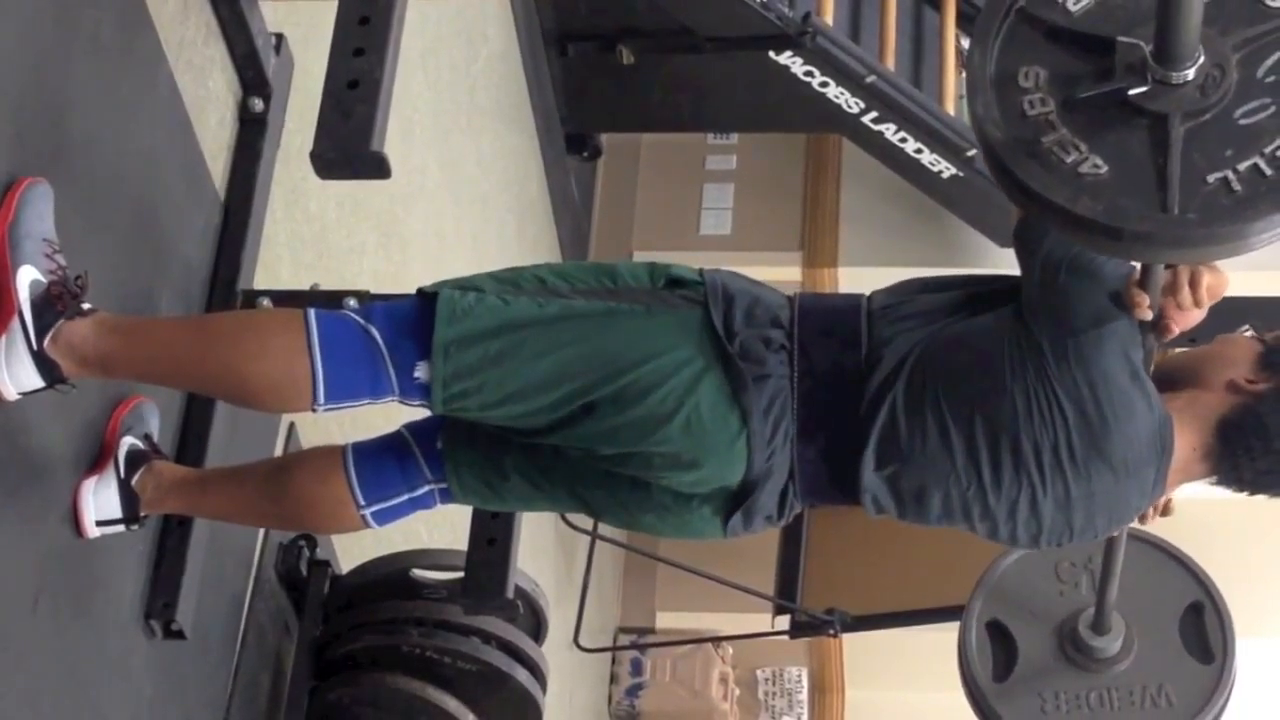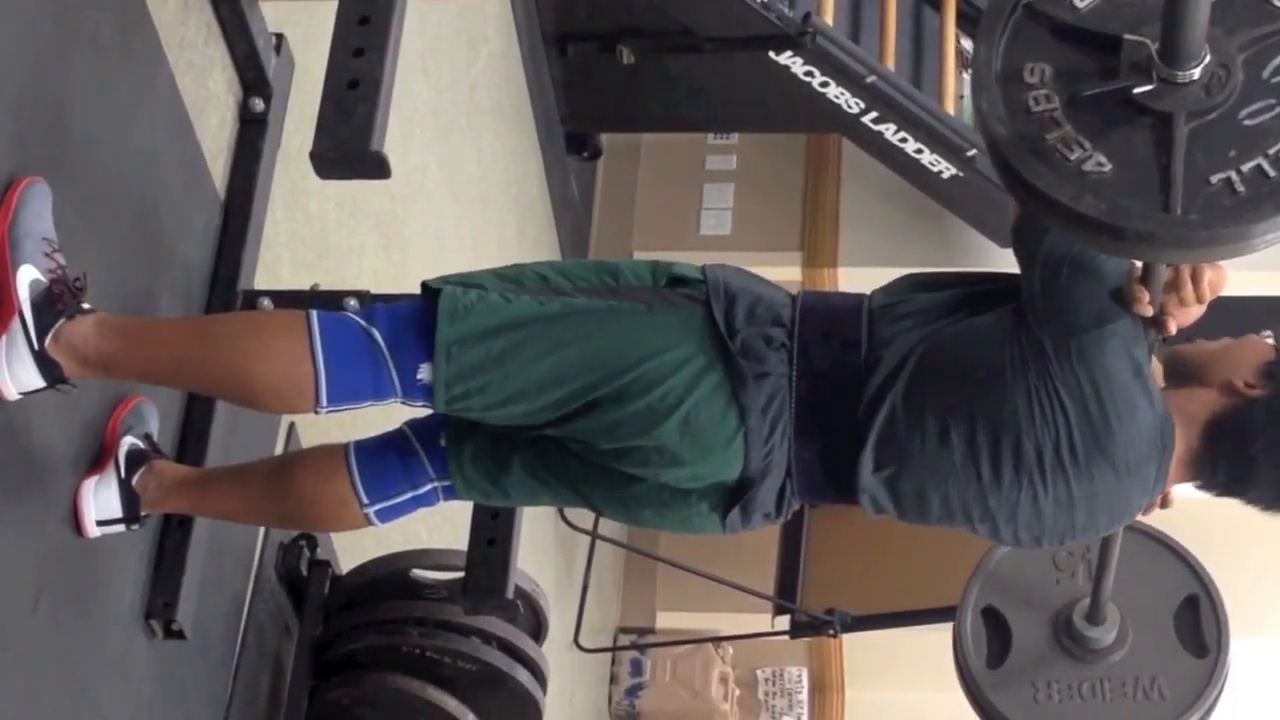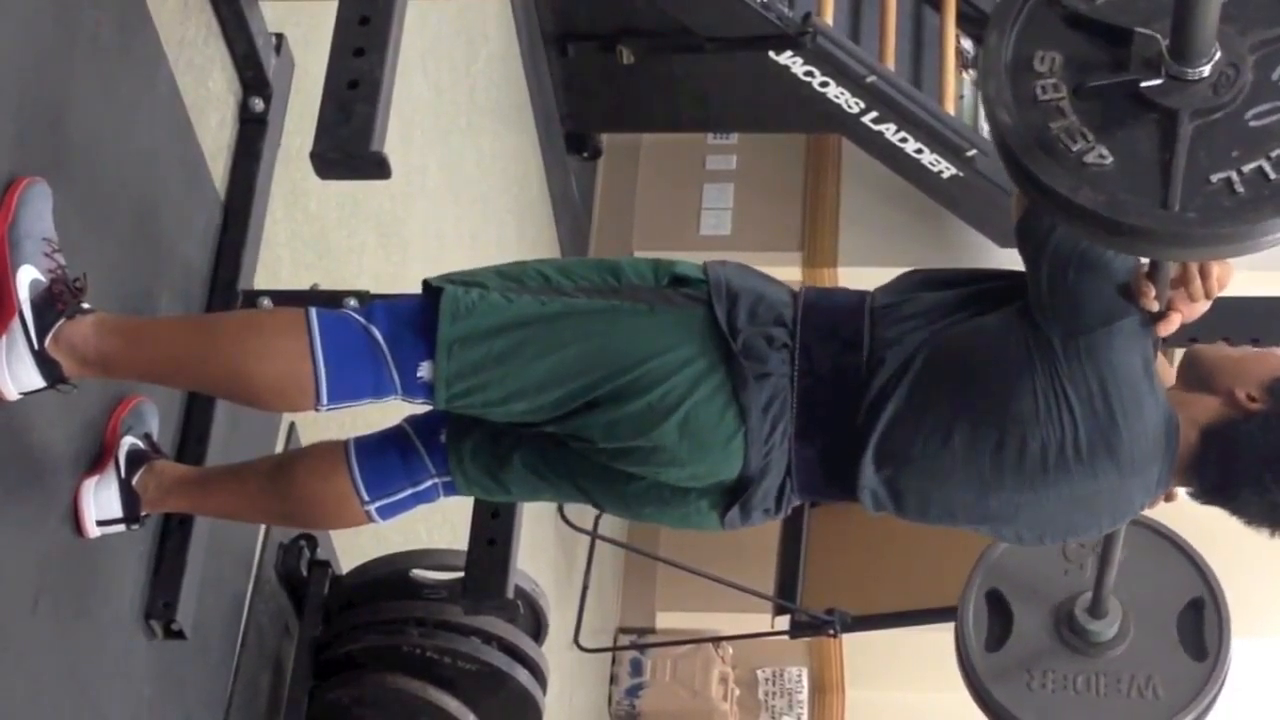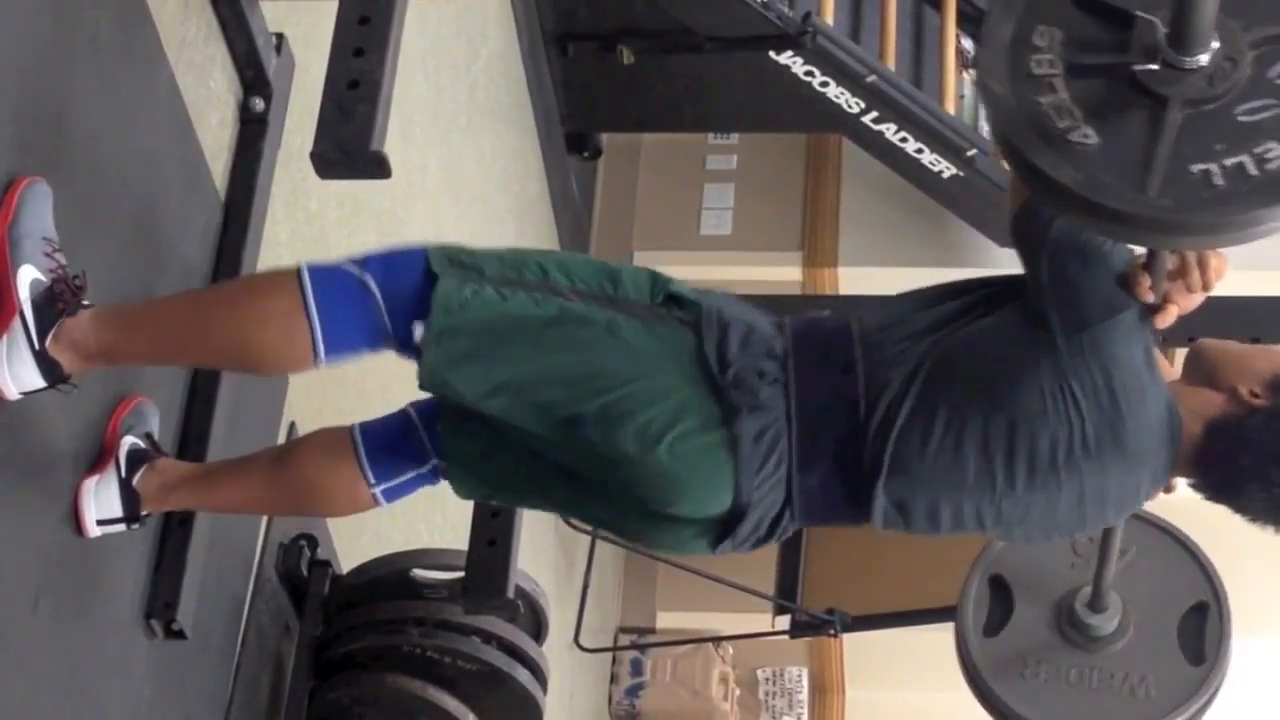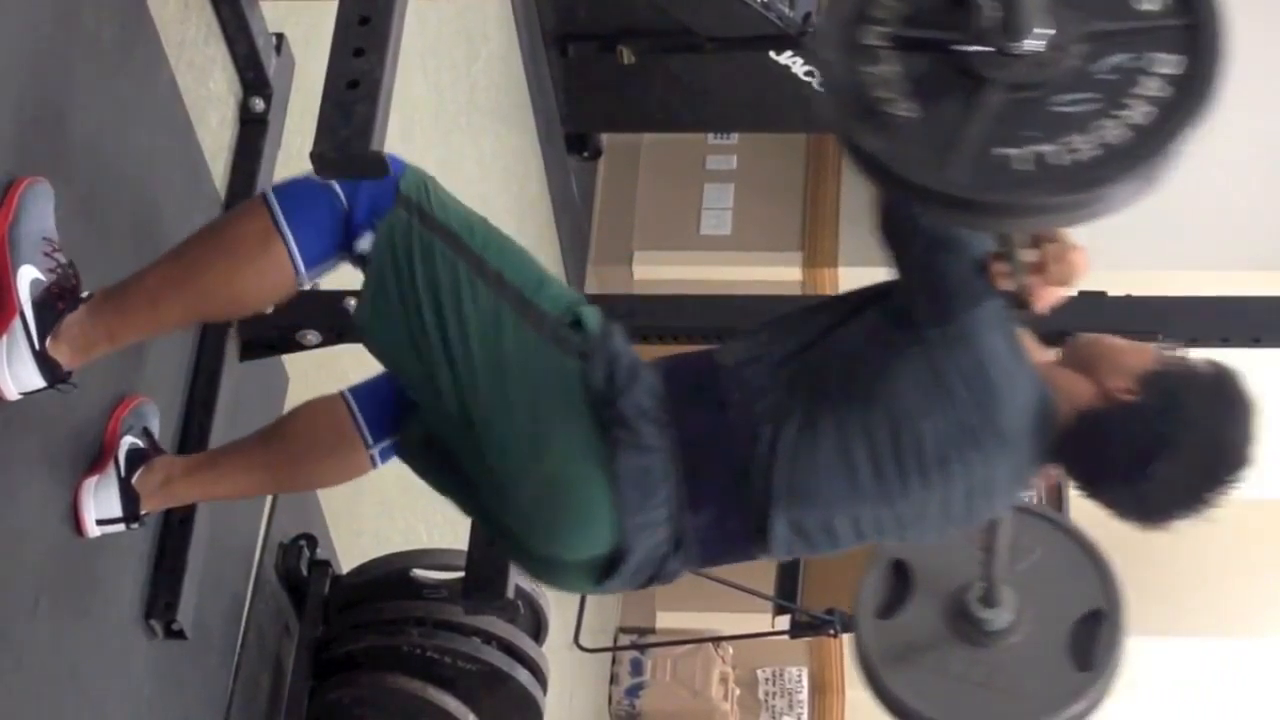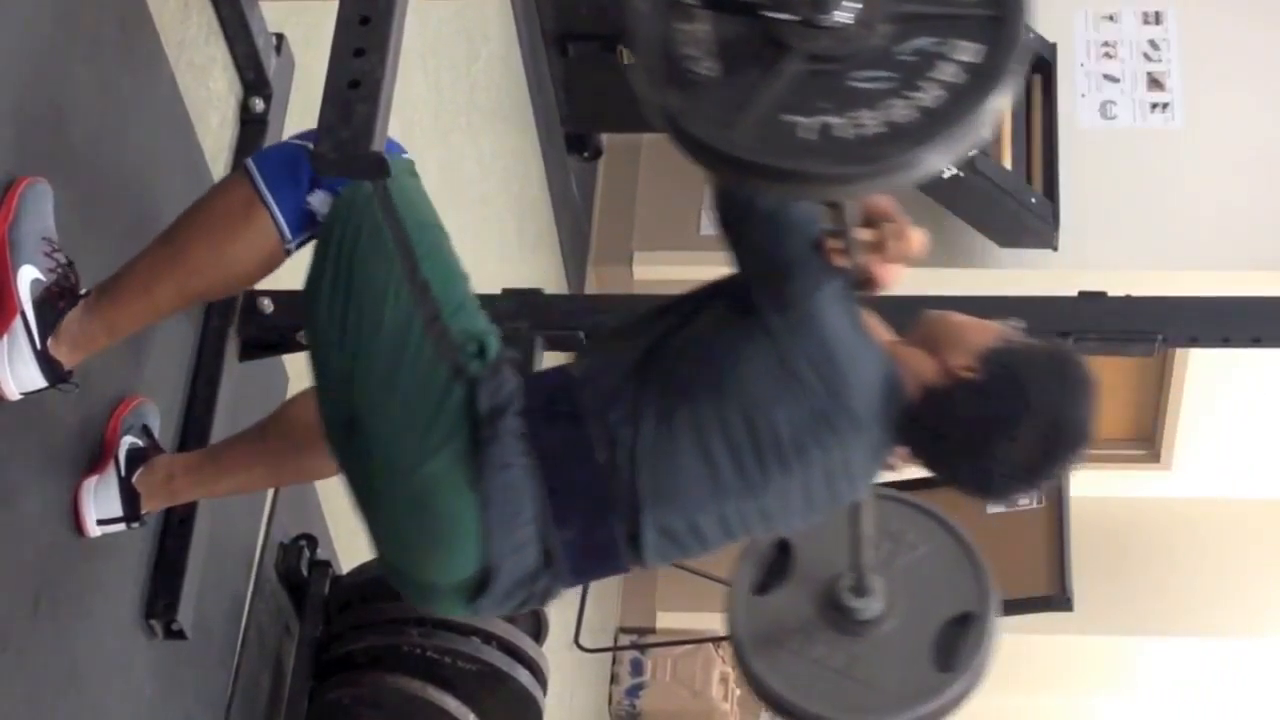
dt=0.3s
person 1, frame 1
left shoulder: (1099, 378)
right shoulder: (1109, 498)
left wrist: (1133, 295)
right wrist: (1156, 291)
right hip: (737, 481)
left knee: (363, 354)
right knee: (403, 473)
right ankle: (150, 487)
person 1, frame 2
left shoulder: (1099, 371)
right shoulder: (1110, 496)
left elbow: (1046, 208)
left wrist: (1136, 297)
right wrist: (1155, 296)
right hip: (733, 474)
left knee: (368, 353)
right knee: (417, 466)
right ankle: (150, 483)
person 1, frame 3
left shoulder: (1109, 376)
right shoulder: (1118, 489)
left elbow: (1052, 209)
left wrist: (1143, 303)
right wrist: (1160, 299)
right hip: (738, 467)
left knee: (375, 350)
right knee: (429, 459)
right ankle: (150, 486)
person 1, frame 4
left shoulder: (1102, 360)
right shoulder: (1119, 482)
left elbow: (1045, 204)
left wrist: (1136, 285)
right wrist: (1159, 300)
left hip: (720, 410)
right hip: (728, 495)
left knee: (387, 294)
right knee: (423, 436)
right ankle: (154, 482)
person 1, frame 5
left shoulder: (981, 362)
right shoulder: (994, 471)
left elbow: (912, 204)
left wrist: (1006, 290)
right wrist: (1023, 284)
left hip: (604, 445)
right hip: (615, 531)
left knee: (368, 200)
right knee: (407, 403)
right ankle: (156, 483)
person 1, frame 6
left shoulder: (821, 341)
right shoulder: (855, 459)
left elbow: (747, 183)
right wrist: (861, 258)
left hip: (451, 487)
right hip: (486, 563)
left knee: (345, 162)
right knee: (379, 394)
right ankle: (151, 480)
